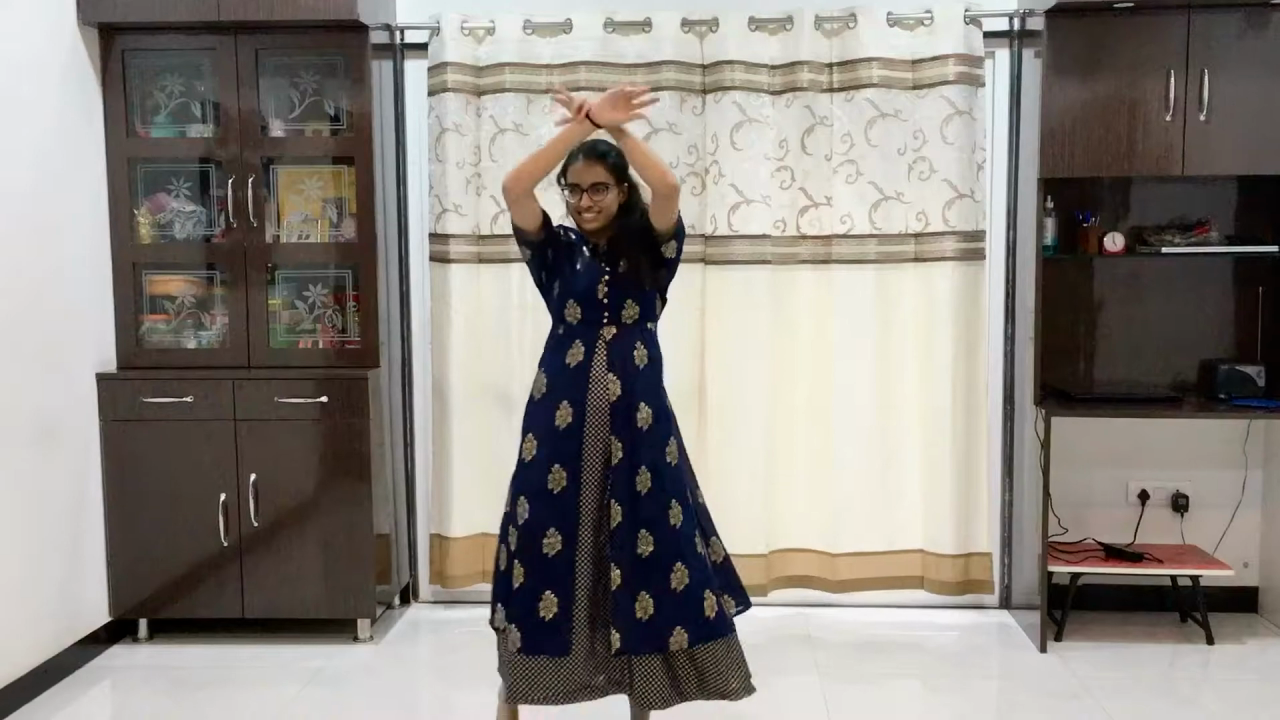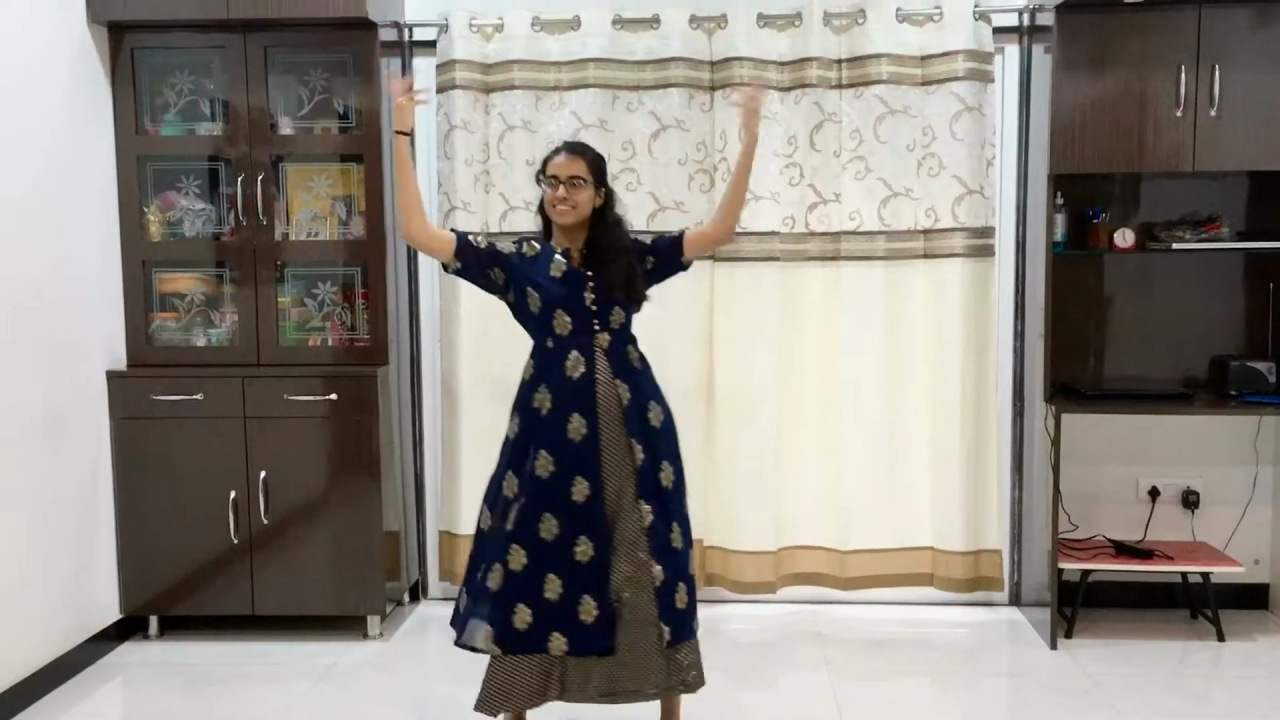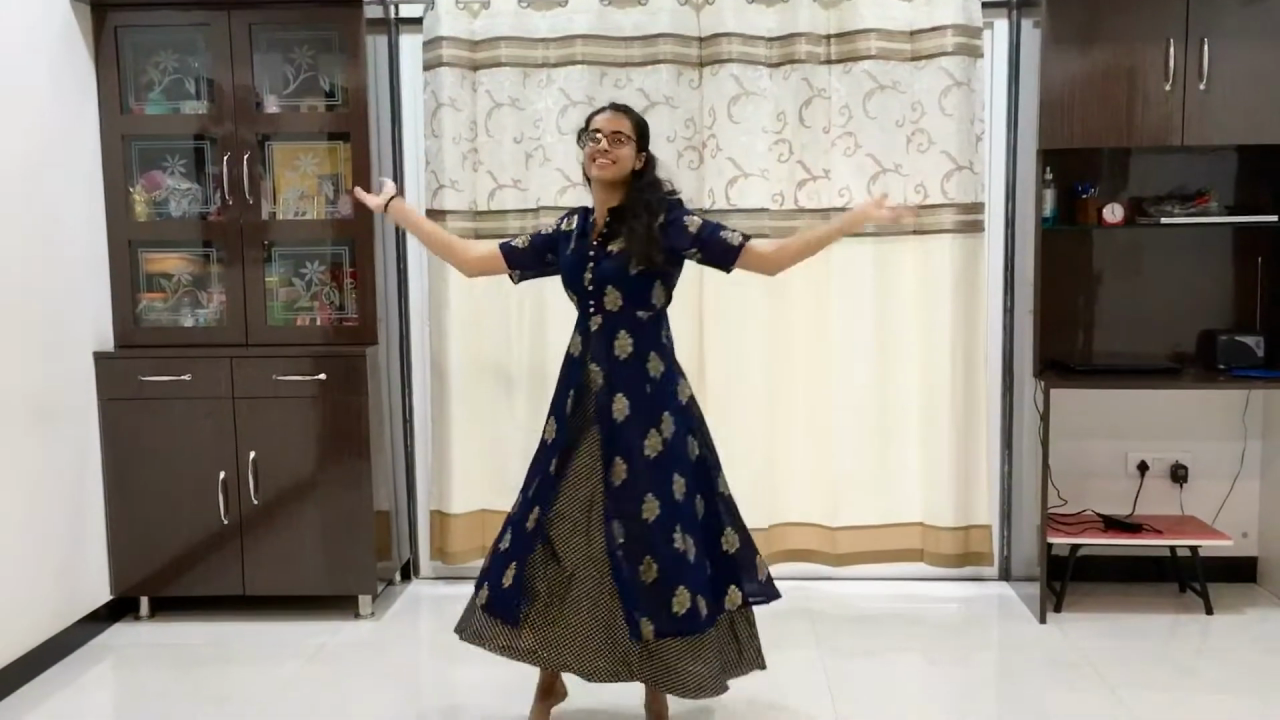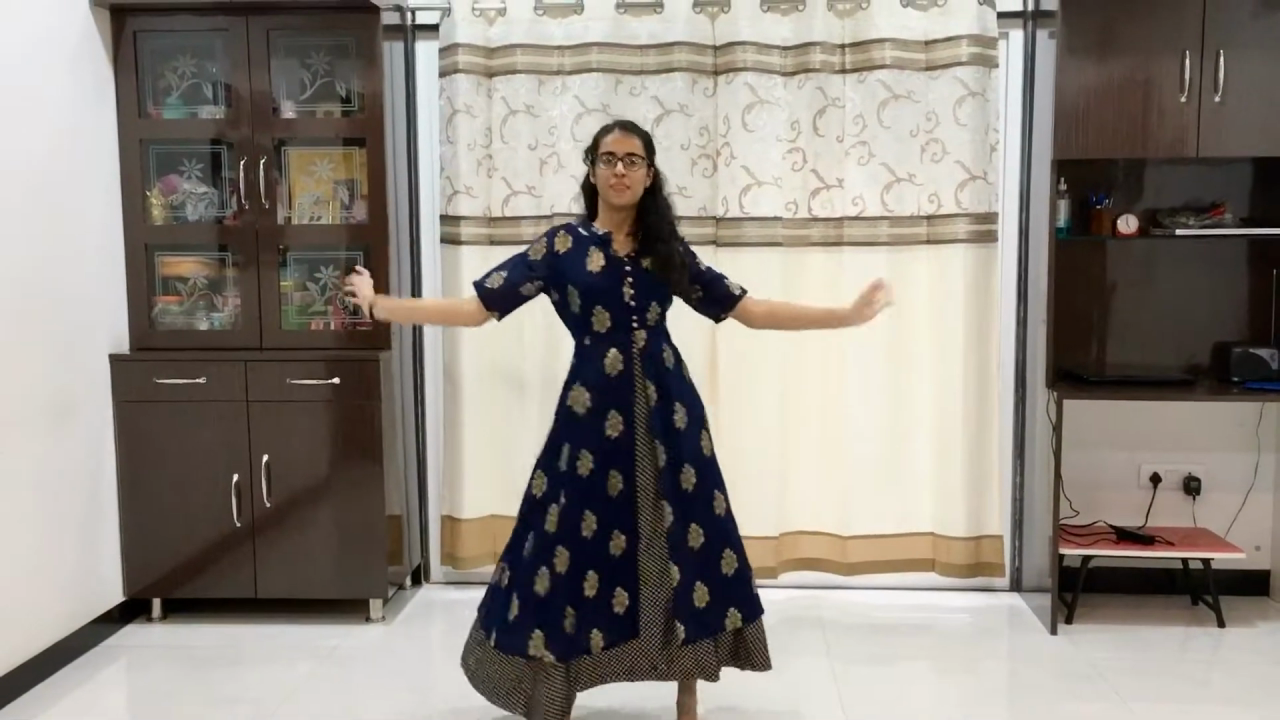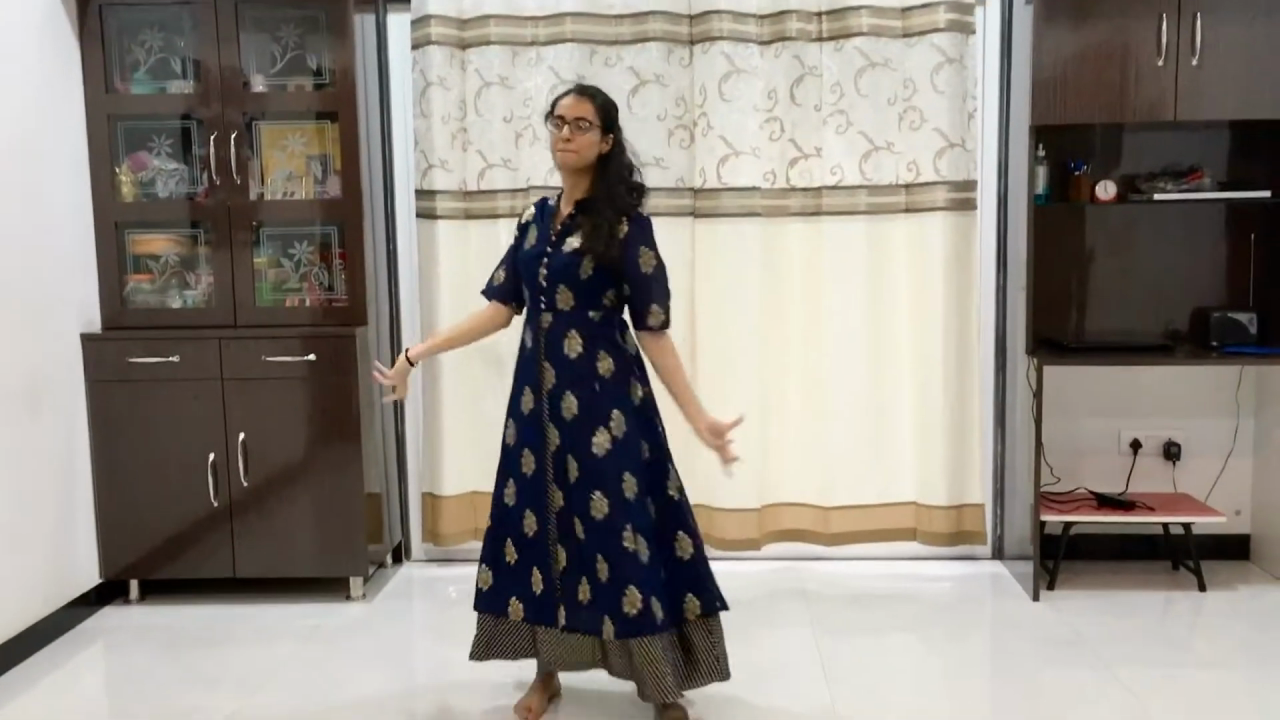
dt=1s
person 1, frame 1
left shoulder: (651, 250)
right shoulder: (555, 251)
left elbow: (668, 186)
right elbow: (514, 188)
left wrist: (610, 127)
right wrist: (583, 122)
left hip: (637, 420)
right hip: (562, 420)
left knee: (644, 559)
right knee: (543, 553)
person 1, frame 2
left shoulder: (632, 256)
right shoulder: (517, 259)
left elbow: (717, 232)
right elbow: (418, 232)
left wrist: (748, 140)
right wrist: (401, 133)
left hip: (635, 420)
right hip: (554, 424)
left knee: (652, 561)
right knee: (539, 563)
person 1, frame 3
left shoulder: (666, 221)
right shoulder: (568, 230)
left elbow: (768, 258)
right elbow: (470, 259)
left wrist: (854, 219)
right wrist: (395, 207)
left hip: (647, 394)
right hip: (581, 396)
left knee: (653, 535)
right knee: (555, 529)
person 1, frame 4
left shoulder: (669, 249)
right shoulder: (561, 245)
left elbow: (748, 309)
right elbow: (476, 307)
left wrist: (846, 314)
right wrist: (383, 306)
left hip: (669, 408)
right hip: (593, 409)
left knee: (689, 545)
right knee: (578, 543)
person 1, frame 5
left shoulder: (625, 223)
right shoulder: (536, 218)
left elbow: (652, 328)
right elbow: (501, 305)
left wrist: (697, 416)
right wrist: (416, 354)
left hip: (604, 394)
right hip: (538, 392)
left knee: (620, 530)
right knee: (533, 527)
